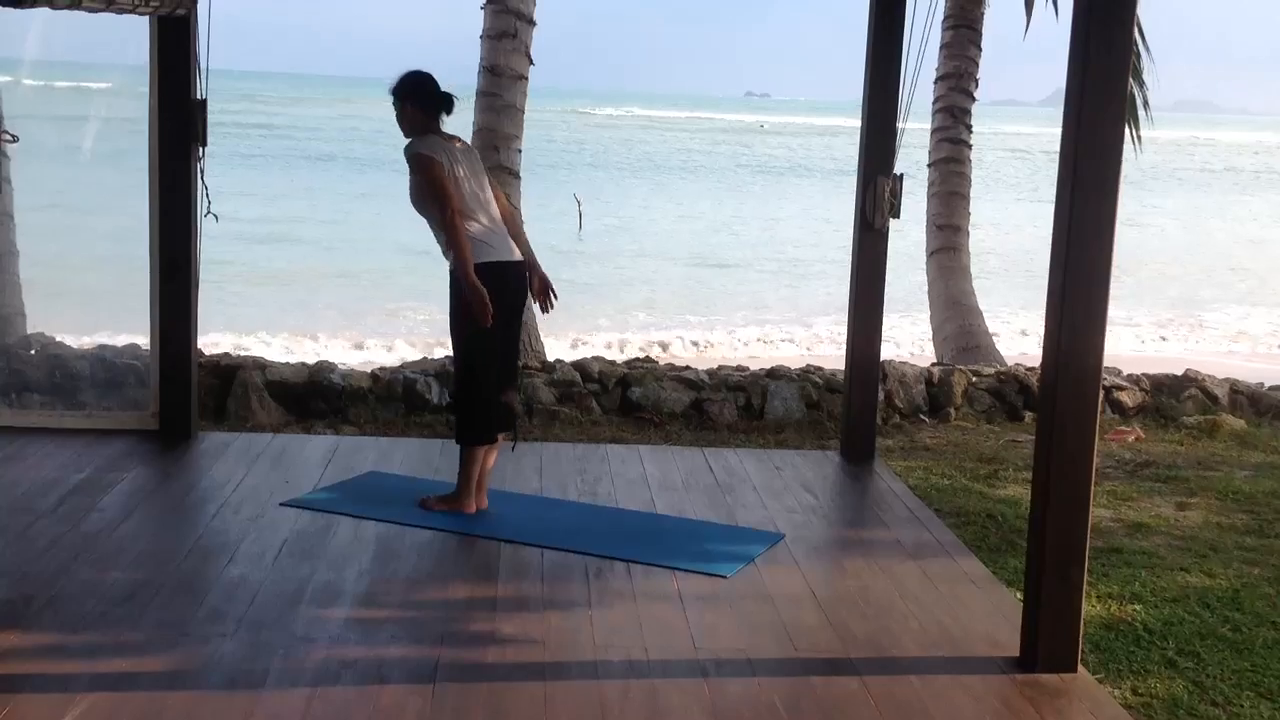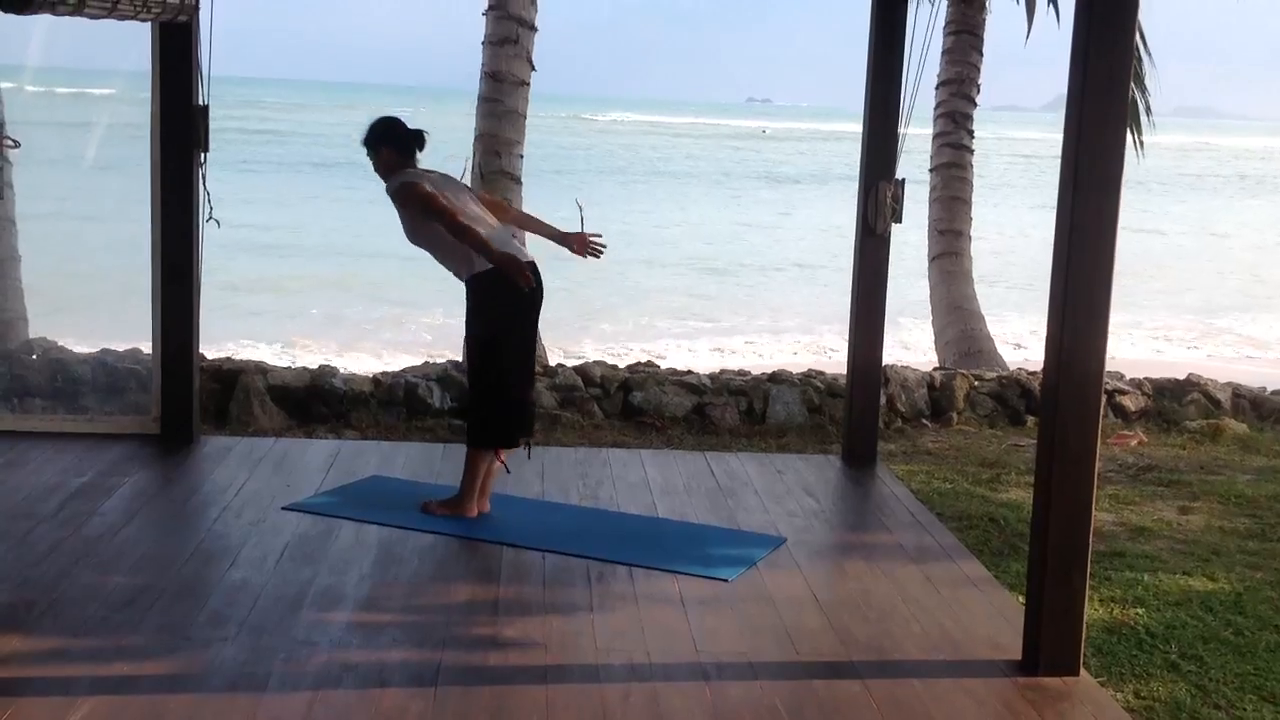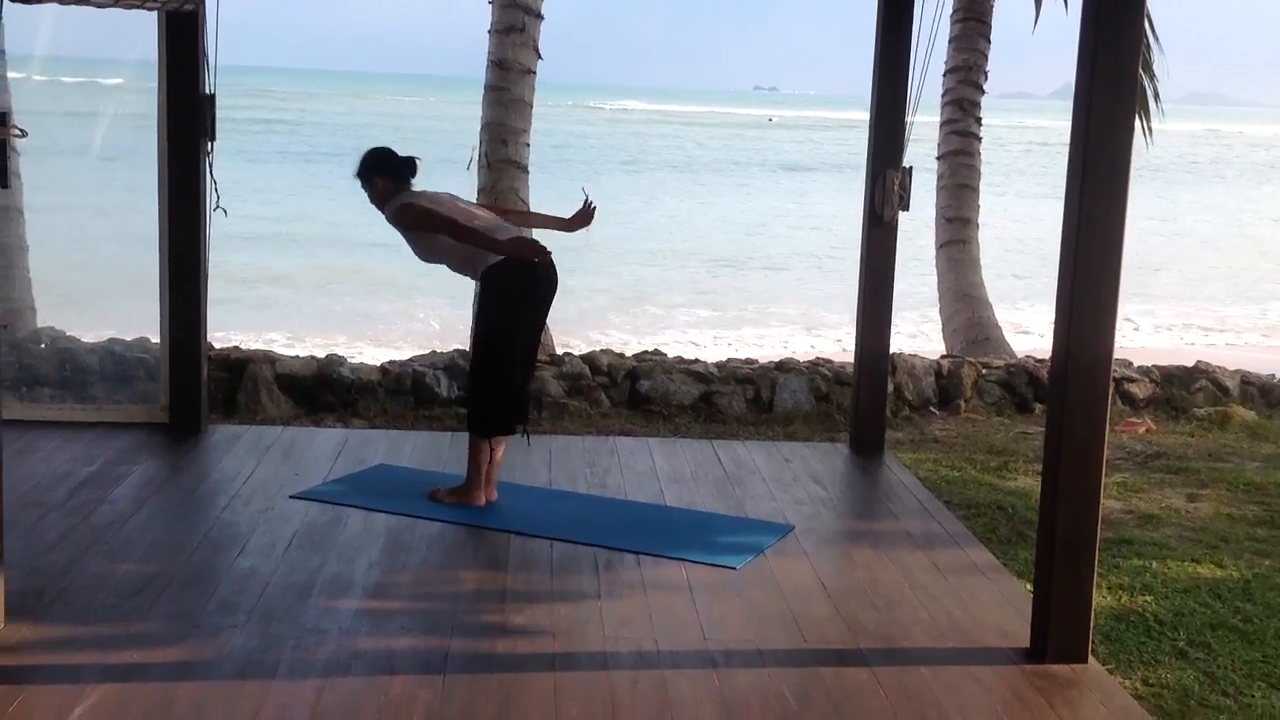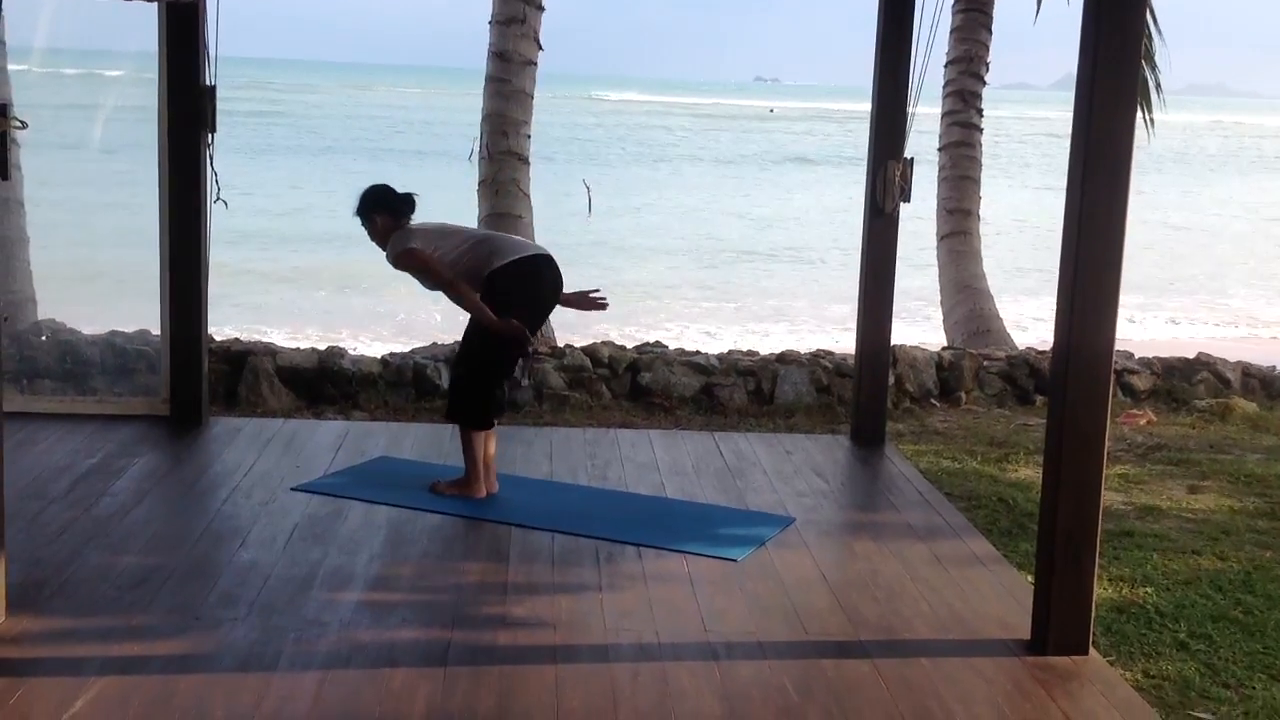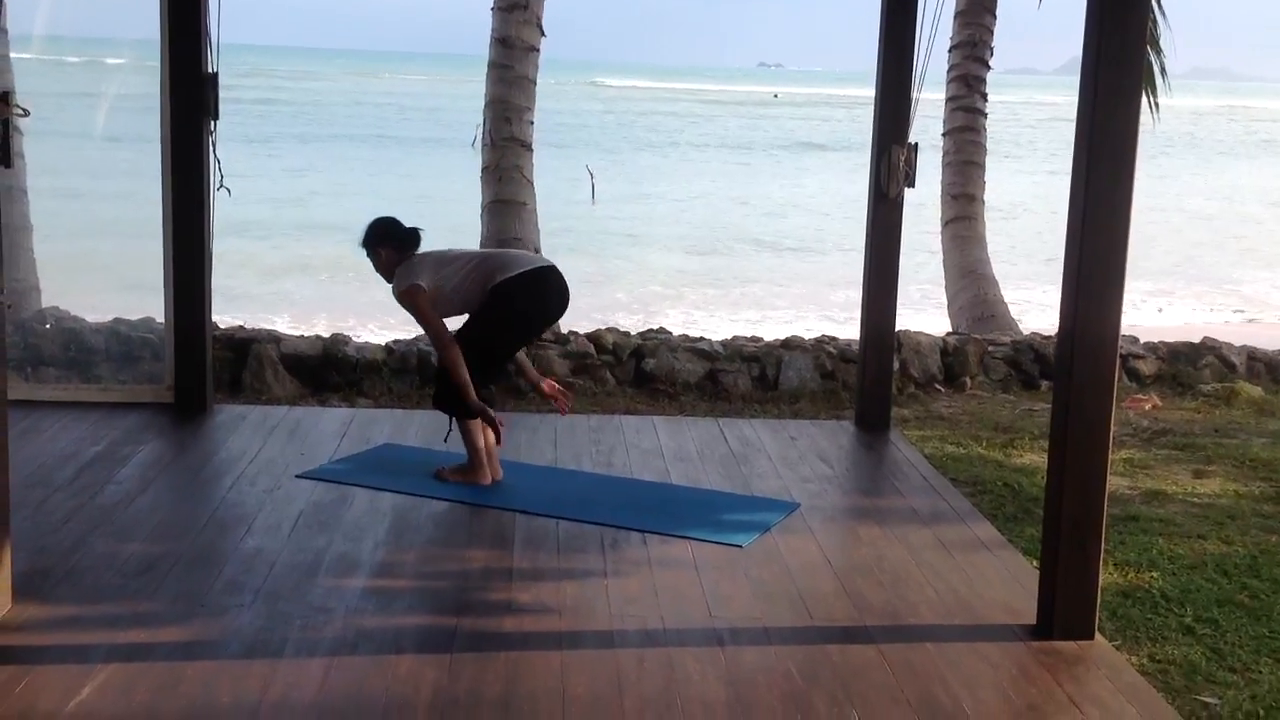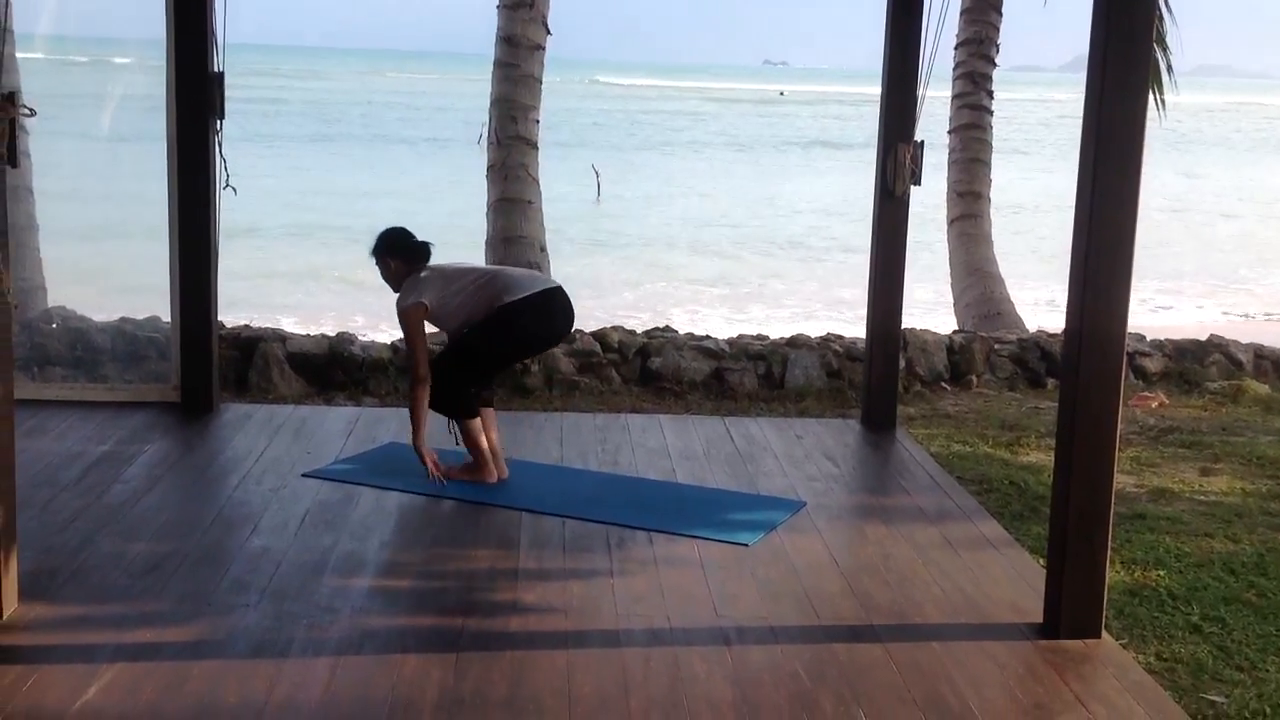
dt=0.3s
person 1, frame 1
left shoulder: (421, 150)
right shoulder: (461, 148)
left elbow: (451, 215)
right elbow: (506, 212)
left wrist: (470, 280)
right wrist: (534, 266)
left hip: (483, 274)
right hip: (512, 270)
left knee: (476, 383)
right knee: (498, 382)
left ankle: (464, 496)
right ankle: (478, 491)
person 1, frame 2
left shoulder: (401, 186)
right shoulder: (437, 180)
left elbow: (451, 221)
right elbow: (503, 209)
left wrist: (496, 256)
right wrist: (563, 238)
left hip: (496, 283)
right hip: (522, 274)
left knee: (488, 392)
right knee: (507, 388)
left ankle: (466, 500)
right ankle: (480, 496)
person 1, frame 3
left shoulder: (399, 209)
right shoulder: (433, 198)
left elbow: (452, 229)
right elbow: (502, 213)
left wrist: (502, 248)
right wrist: (564, 224)
left hip: (509, 273)
right hip: (538, 267)
left knee: (488, 383)
right knee: (507, 378)
left ankle: (472, 489)
right ankle: (487, 484)
person 1, frame 4
left shoulder: (399, 249)
right shoulder: (426, 233)
left elbow: (451, 284)
left wrist: (495, 324)
right wrist: (561, 298)
left hip: (518, 278)
right hip: (544, 270)
left knee: (471, 377)
right knee: (487, 374)
left ankle: (473, 481)
right ankle: (487, 476)
person 1, frame 5
left shoulder: (406, 283)
right shoulder: (430, 263)
left elbow: (445, 343)
right elbow: (496, 331)
left wrist: (474, 403)
right wrist: (533, 377)
left hip: (523, 289)
right hip: (550, 283)
left knee: (456, 372)
right knee: (475, 367)
left ankle: (477, 468)
right ankle: (490, 464)
person 1, frame 6
left shoulder: (410, 297)
right shoulder: (438, 277)
left elbow: (421, 374)
right elbow: (456, 352)
left wrist: (419, 441)
left hip: (529, 311)
right hip: (557, 305)
left knee: (449, 374)
right knee: (470, 367)
left ankle: (483, 467)
right ankle: (495, 462)
